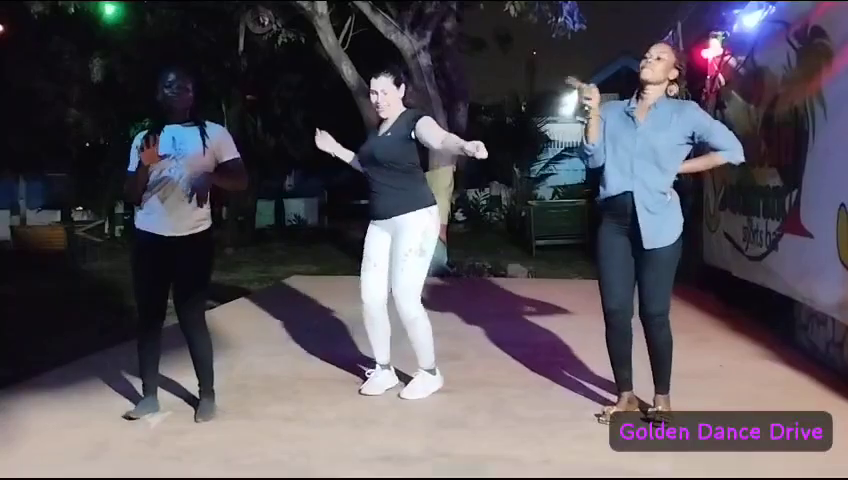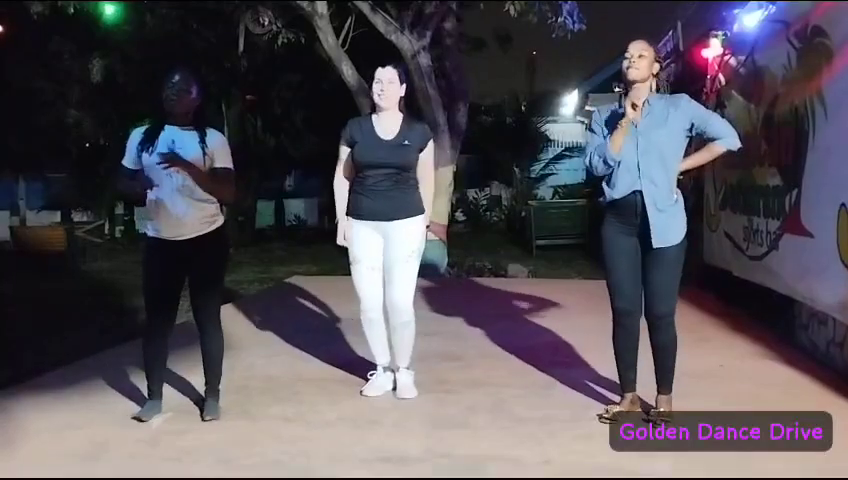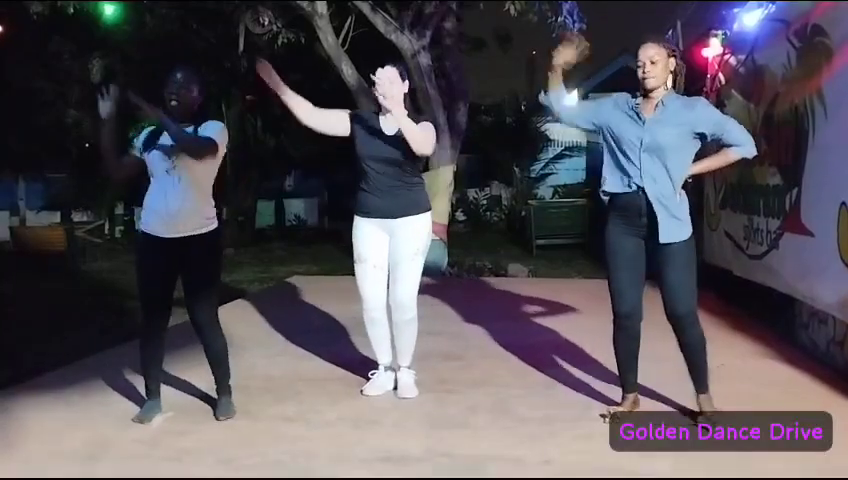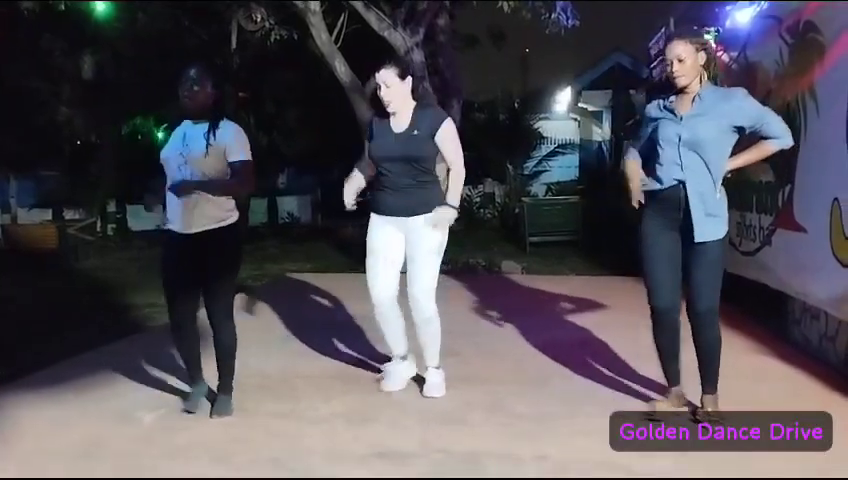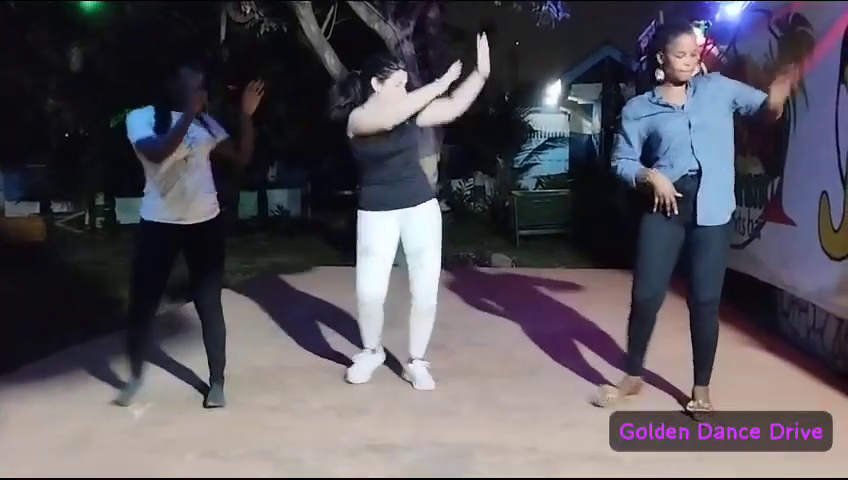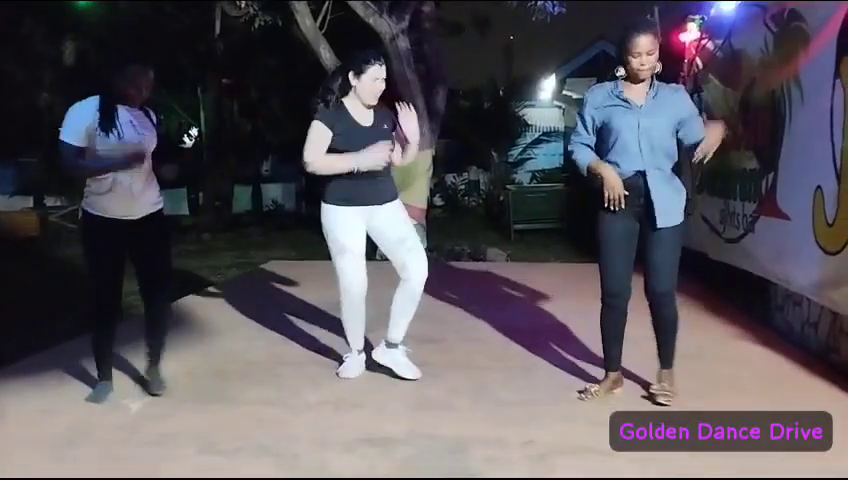
dt=0.5s
person 1, frame 1
left shoulder: (685, 112)
right shoulder: (614, 112)
left elbow: (732, 150)
right elbow: (593, 158)
left wrist: (677, 167)
right wrist: (594, 111)
left hip: (658, 222)
right hip: (614, 220)
left knee: (654, 313)
right knee: (615, 311)
left ankle: (662, 397)
right ankle: (625, 394)
person 1, frame 2
left shoulder: (679, 107)
right shoulder: (605, 116)
left elbow: (728, 137)
right elbow: (597, 164)
left wrist: (680, 165)
right wrist: (622, 121)
left hip: (664, 220)
right hip: (619, 220)
left knee: (660, 314)
right knee: (624, 311)
left ankle: (664, 397)
right ankle: (628, 395)
person 1, frame 3
left shoulder: (693, 109)
right shoulder: (615, 108)
left elbow: (744, 145)
right elbow: (566, 111)
left wrist: (690, 169)
right wrist: (558, 69)
left hip: (670, 221)
right hip: (623, 219)
left knee: (682, 311)
right knee: (625, 313)
left ankle: (703, 395)
right ankle: (629, 395)
person 1, frame 4
left shoulder: (731, 101)
right shoulder: (656, 110)
left elbow: (780, 136)
right elbow: (637, 148)
left wrist: (728, 164)
right wrist: (632, 167)
left hip: (705, 217)
right hip: (659, 215)
left knee: (703, 311)
right knee: (662, 307)
left ankle: (709, 397)
right ankle: (673, 389)
person 1, frame 5
left shoulder: (717, 88)
right shoulder: (639, 109)
left elbow: (766, 109)
right elbow: (622, 160)
left wrist: (777, 96)
right wrist: (650, 176)
left hip: (711, 207)
right hip: (664, 207)
left knee: (705, 301)
right knee: (645, 296)
left ankle: (701, 389)
right ankle: (633, 377)
person 1, frame 6
left shoulder: (676, 97)
right shoulder: (599, 97)
left elbow: (696, 142)
right elbow: (579, 146)
left wrist: (712, 134)
right wrist: (603, 170)
left hip: (663, 203)
right hip: (619, 201)
left knee: (661, 290)
right knee: (614, 292)
left ankle: (666, 372)
right ankle: (612, 373)
person 2, frame 1
left shoulder: (213, 133)
right shoulder: (144, 139)
left elbow: (241, 179)
right elbow: (130, 195)
left wrist: (210, 177)
right wrist: (144, 166)
left hip: (193, 238)
right hip: (149, 238)
left knee: (191, 317)
right knee: (149, 316)
left ankle: (207, 394)
right ankle: (149, 396)
person 2, frame 2
left shoulder: (213, 139)
right shoulder: (142, 137)
left elbow: (228, 192)
right elbow: (125, 183)
left wrist: (187, 166)
right wrist: (140, 186)
left hip: (207, 239)
right hip: (160, 241)
left knee: (207, 318)
right knee: (157, 318)
left ankle: (212, 396)
right ankle: (154, 397)
person 2, frame 3
left shoulder: (213, 130)
right shoulder: (150, 137)
left elbow: (198, 150)
right elbow: (116, 170)
left wrist: (156, 114)
right wrist: (107, 120)
left hip: (200, 239)
right hip: (154, 240)
left knee: (205, 318)
right knee: (153, 320)
left ankle: (224, 392)
right ankle: (152, 398)
person 2, frame 4
left shoulder: (229, 132)
right shoulder: (172, 132)
left elbow: (244, 182)
left wrist: (200, 185)
right wrist: (161, 195)
left hip: (218, 235)
right hip: (176, 235)
left knee: (220, 314)
right knee: (180, 314)
left ankle: (225, 390)
right ankle: (196, 383)
person 2, frame 5
left shoulder: (205, 122)
right shoulder: (142, 118)
left elbow: (242, 154)
right elbow: (156, 154)
left wrist: (246, 114)
right wrist: (187, 112)
left hip: (205, 224)
right hip: (159, 225)
left knee: (209, 305)
right knee: (143, 302)
left ankle: (217, 381)
right ankle: (134, 376)
person 2, frame 6
left shoulder: (147, 117)
right shoulder: (86, 111)
right elbow: (69, 161)
left wrist: (158, 170)
right wrist: (119, 163)
left hip: (149, 217)
right hip: (103, 219)
left knee: (157, 293)
right knee: (105, 299)
left ankle: (154, 367)
right ankle: (104, 377)
person 3, frame 1
left shoulder: (414, 121)
right shoulder: (378, 129)
left elbow: (440, 138)
left wrist: (467, 146)
right wrist: (336, 149)
left hip: (415, 218)
right hip: (381, 222)
left knee: (405, 299)
right knee: (371, 297)
left ankle: (429, 373)
right ankle: (384, 369)
person 3, frame 2
left shoulder: (418, 132)
right shoulder: (355, 128)
left elbow: (425, 181)
right elbow: (343, 176)
left wrist: (426, 223)
right wrist: (341, 219)
left hip: (405, 223)
right hip: (363, 225)
left knee: (399, 301)
right knee: (369, 301)
left ankle: (404, 372)
right ankle: (383, 371)
person 3, frame 3
left shoulder: (420, 125)
right shoulder: (359, 121)
left elbow: (422, 146)
right elbow: (312, 116)
left wrist: (397, 110)
right wrist: (277, 85)
left hip: (410, 220)
right hip: (368, 222)
left knee: (403, 300)
right knee: (371, 299)
left ankle: (405, 371)
right ankle: (384, 369)
person 3, frame 4
left shoulder: (434, 118)
right shoulder: (376, 124)
left elbow: (457, 164)
left wrist: (450, 203)
right wrist: (354, 182)
left hip: (426, 217)
right hip: (384, 219)
left knee: (421, 297)
right knee: (380, 294)
left ankle: (434, 370)
right ankle: (401, 360)
person 3, frame 5
left shoulder: (408, 112)
right shoulder: (358, 117)
left elbow: (452, 107)
right elbow: (391, 114)
left wrist: (480, 74)
right wrist: (440, 83)
left hip: (421, 208)
right hip: (377, 214)
left knee: (426, 290)
right knee: (370, 291)
left ankle: (416, 362)
right ankle: (370, 351)
person 3, frame 6
left shoulder: (387, 116)
right shoulder: (328, 115)
left elbow: (403, 159)
right elbow: (312, 160)
left wrist: (412, 136)
right wrist: (359, 159)
left hip: (386, 206)
right hip: (343, 209)
left knee: (416, 269)
right knee: (353, 285)
left ankle: (393, 347)
right ankle: (356, 353)
